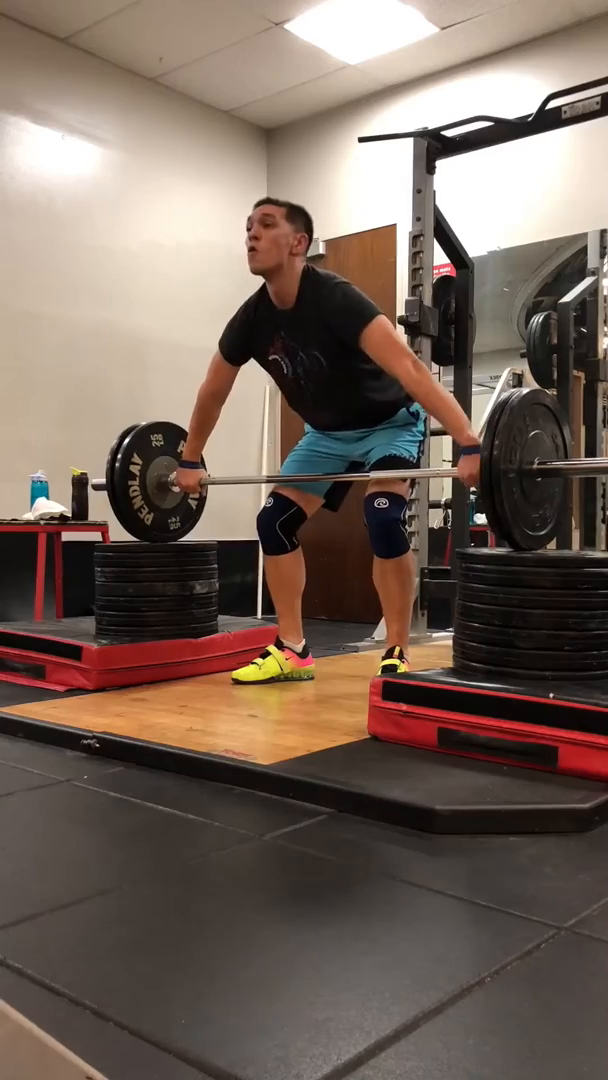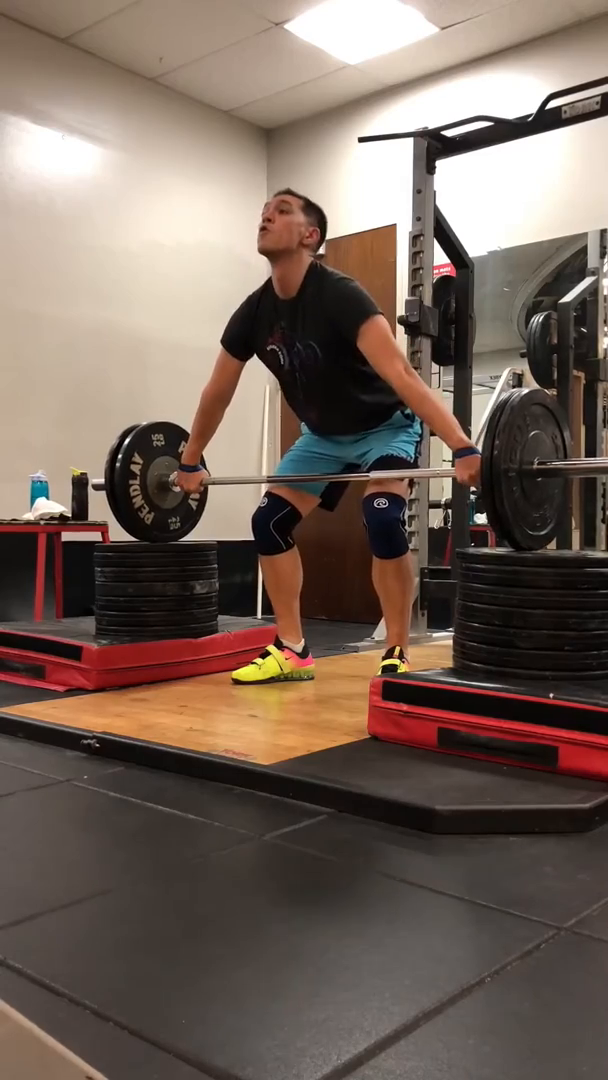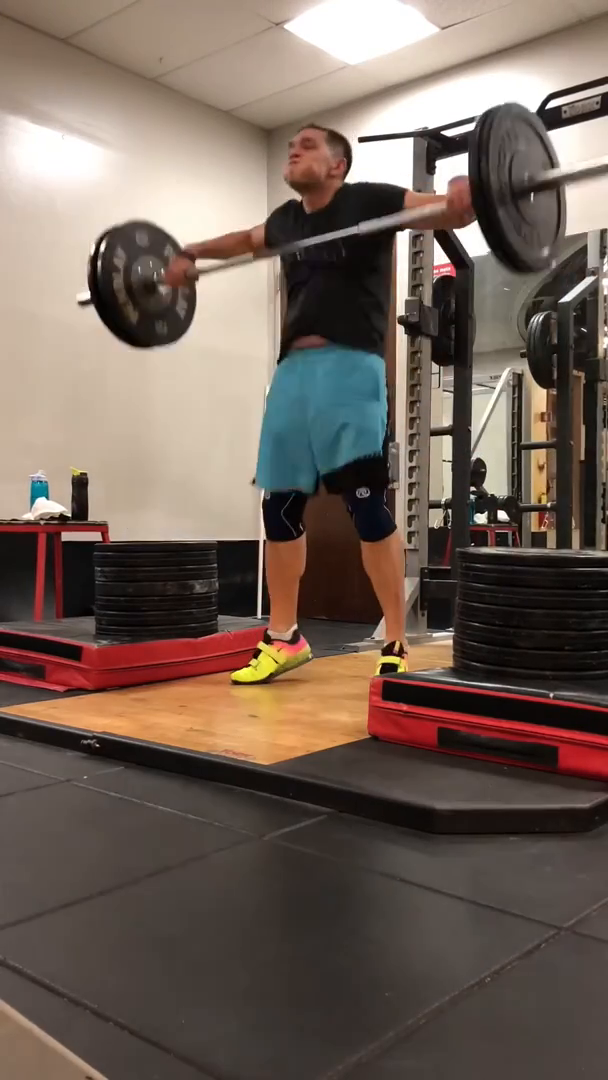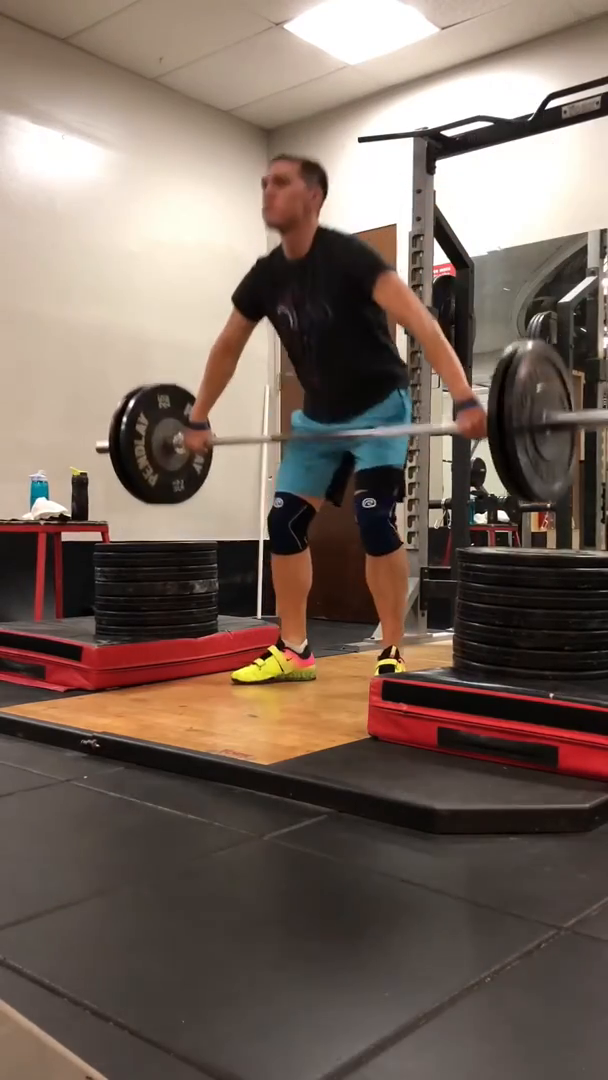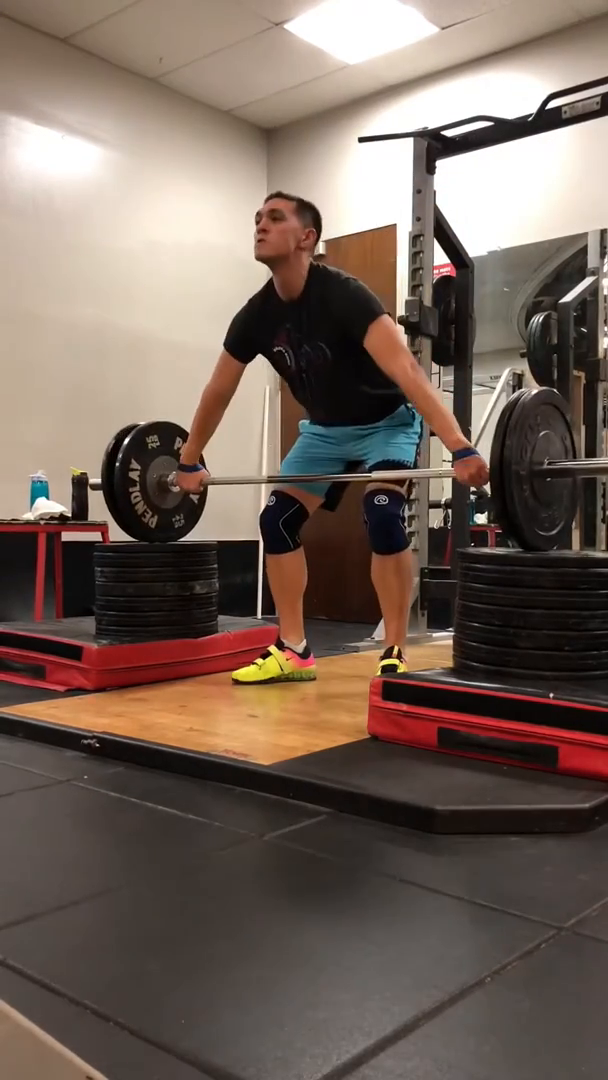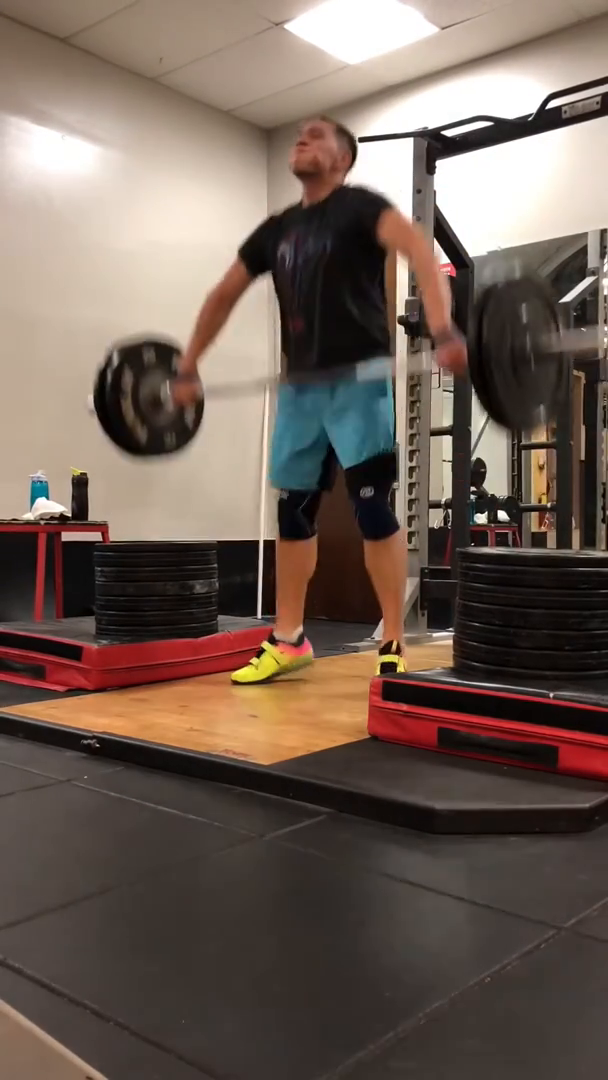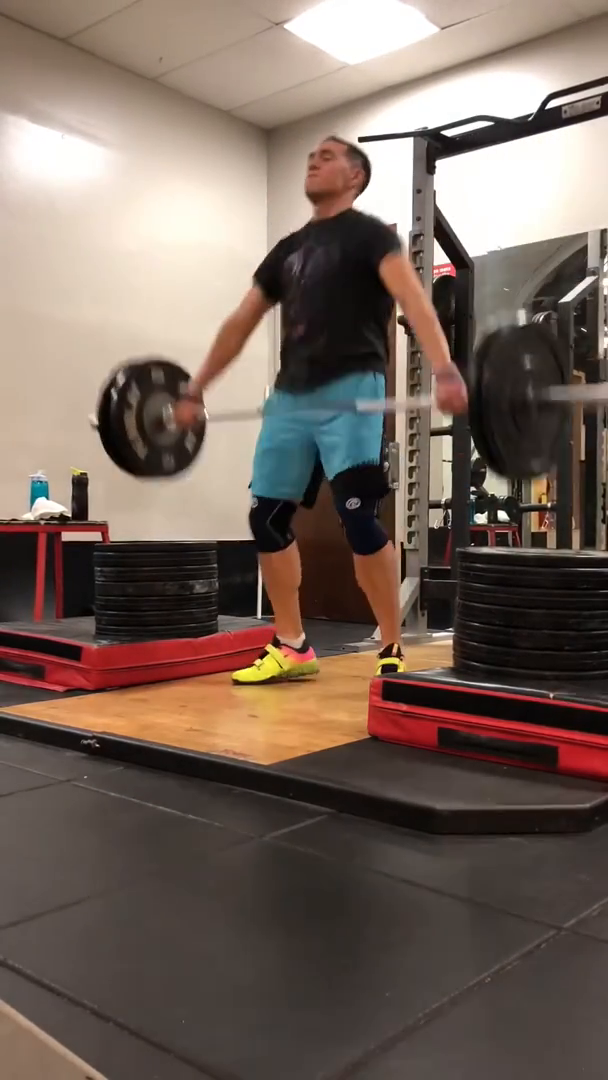
dt=0.7s
person 1, frame 1
left shoulder: (334, 298)
right shoulder: (250, 319)
left elbow: (409, 369)
right elbow: (212, 393)
left wrist: (469, 447)
right wrist: (189, 461)
left hip: (388, 423)
right hip: (327, 431)
left knee: (383, 518)
right knee: (275, 520)
left ankle: (397, 657)
right ankle: (292, 651)
person 1, frame 2
left shoulder: (338, 296)
right shoulder: (254, 313)
left elbow: (399, 373)
right elbow: (217, 393)
left wrist: (463, 450)
right wrist: (190, 462)
left hip: (384, 426)
right hip: (323, 434)
left knee: (382, 519)
right knee: (269, 520)
left ankle: (397, 657)
right ankle: (291, 650)
person 1, frame 3
left shoulder: (366, 202)
right shoulder: (287, 219)
left elbow: (450, 212)
right elbow: (246, 238)
left wrist: (462, 199)
right wrist: (188, 255)
left hip: (350, 367)
right hip: (294, 371)
left knee: (365, 500)
right knee: (279, 503)
left ankle: (395, 648)
right ankle: (284, 637)
person 1, frame 4
left shoulder: (348, 256)
right shoulder: (263, 277)
left elbow: (418, 320)
right elbow: (226, 348)
left wrist: (463, 399)
right wrist: (198, 418)
left hip: (377, 408)
right hip: (318, 416)
left knee: (373, 515)
right knee: (285, 518)
left ankle: (392, 654)
right ankle: (293, 649)
person 1, frame 5
left shoulder: (342, 295)
right shoulder: (256, 315)
left elbow: (406, 371)
right elbow: (218, 392)
left wrist: (461, 449)
right wrist: (189, 461)
left hip: (385, 422)
right hip: (324, 427)
left knee: (382, 516)
right knee: (277, 518)
left ankle: (395, 656)
right ankle: (293, 651)
person 1, frame 6
left shoulder: (359, 206)
right shoulder: (277, 227)
left elbow: (420, 252)
right elbow: (224, 295)
left wrist: (443, 332)
right wrist: (188, 367)
left hip: (357, 377)
right hip: (300, 384)
left knee: (371, 501)
right knee: (294, 506)
left ankle: (393, 647)
right ankle: (289, 640)
person 1, frame 7
left shoulder: (367, 233)
right shoulder: (290, 248)
left elbow: (412, 297)
right elbow: (241, 322)
left wrist: (446, 373)
right wrist: (194, 392)
left hip: (350, 390)
right hip: (291, 396)
left knee: (356, 512)
right knee: (266, 513)
left ankle: (393, 652)
right ankle: (291, 646)
